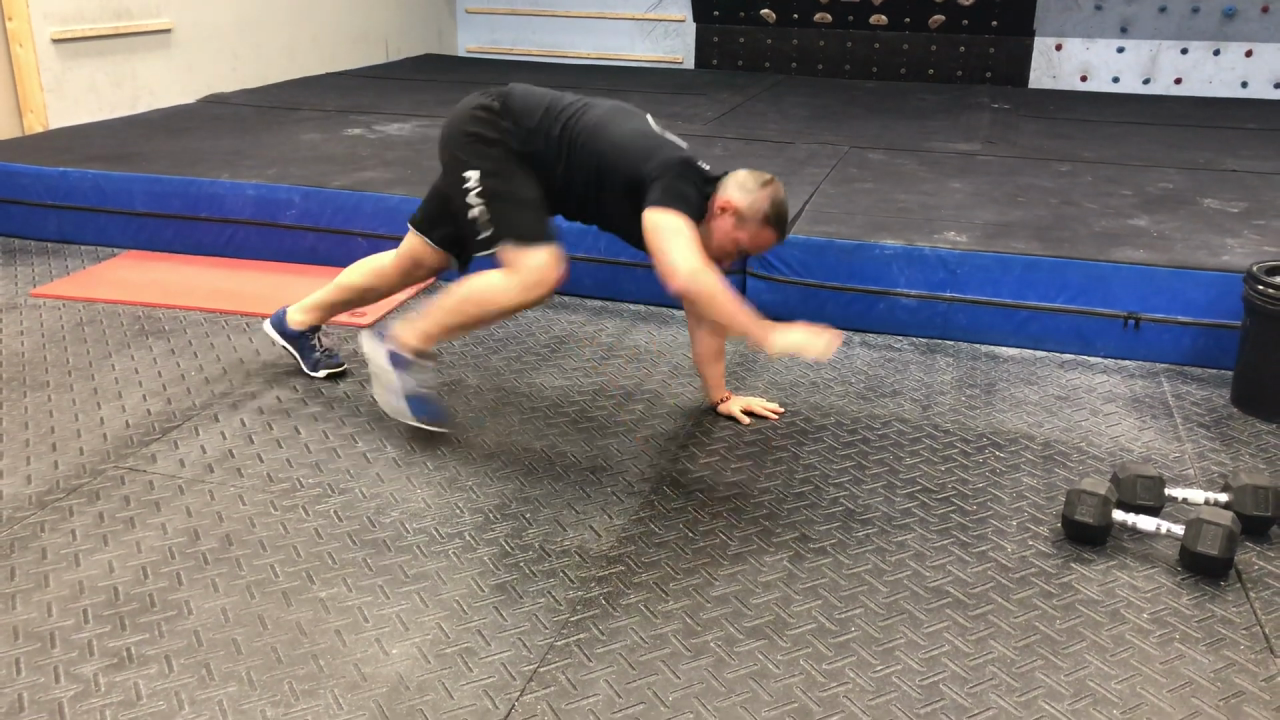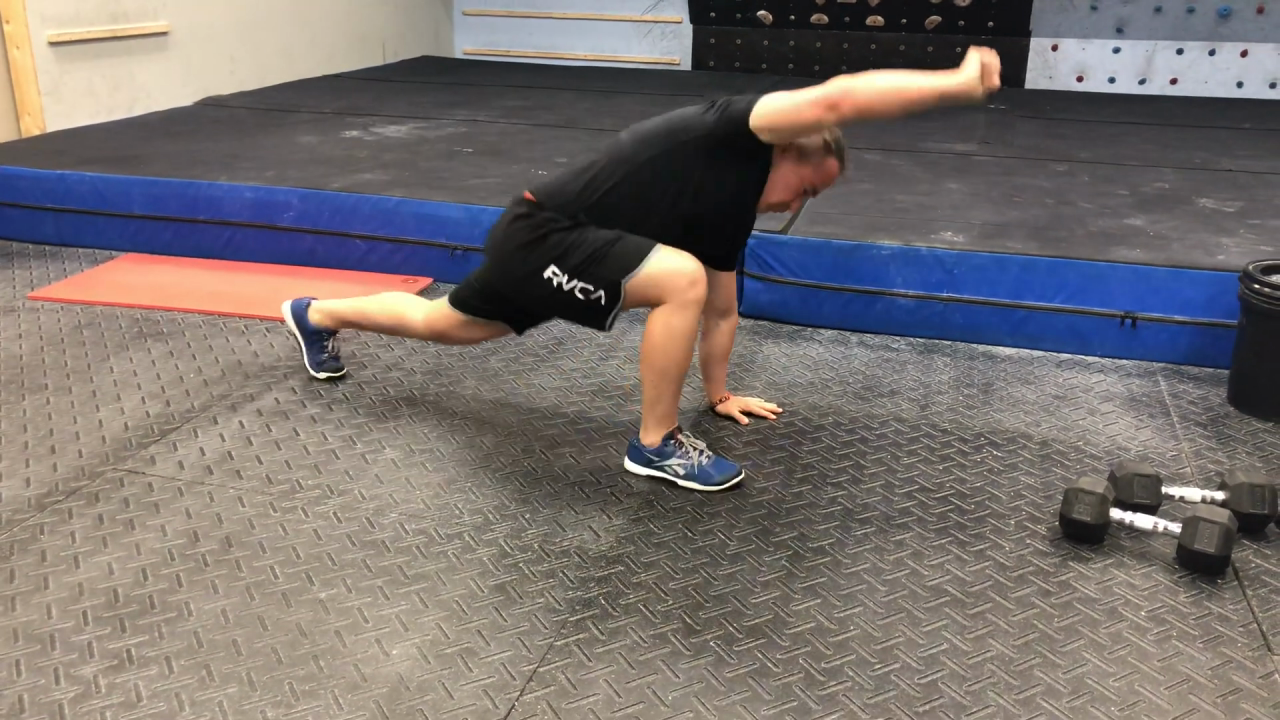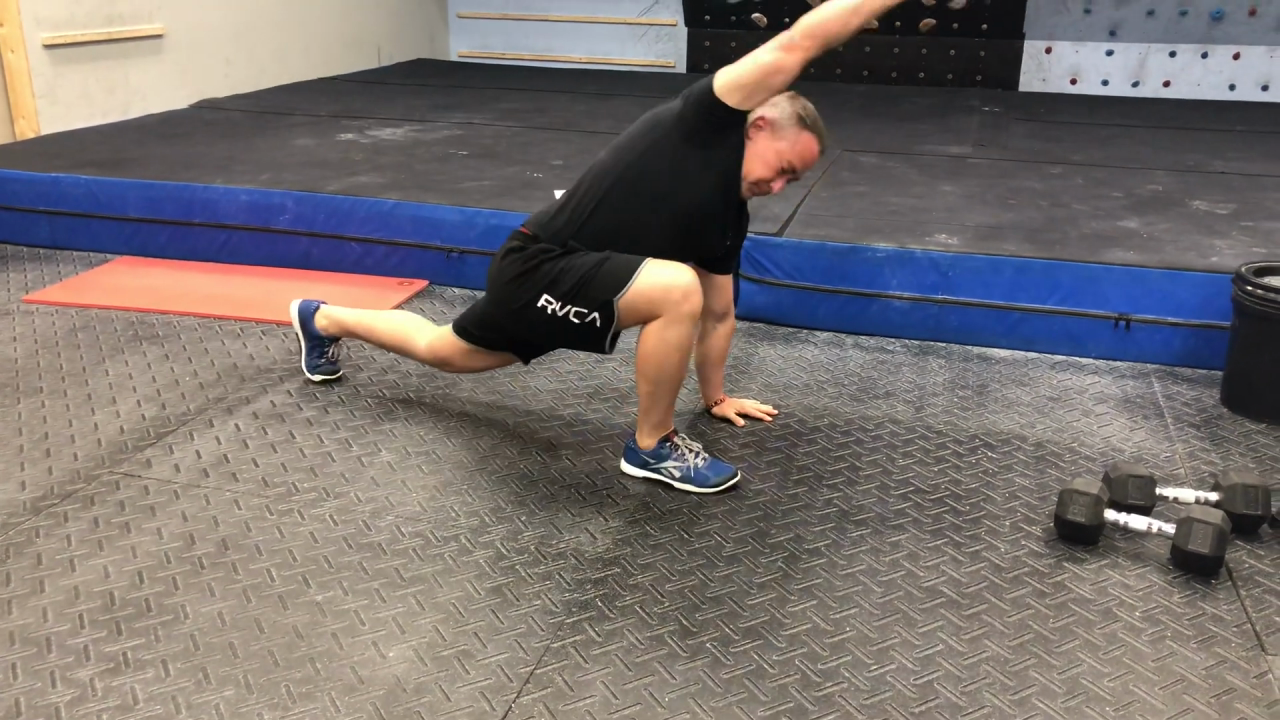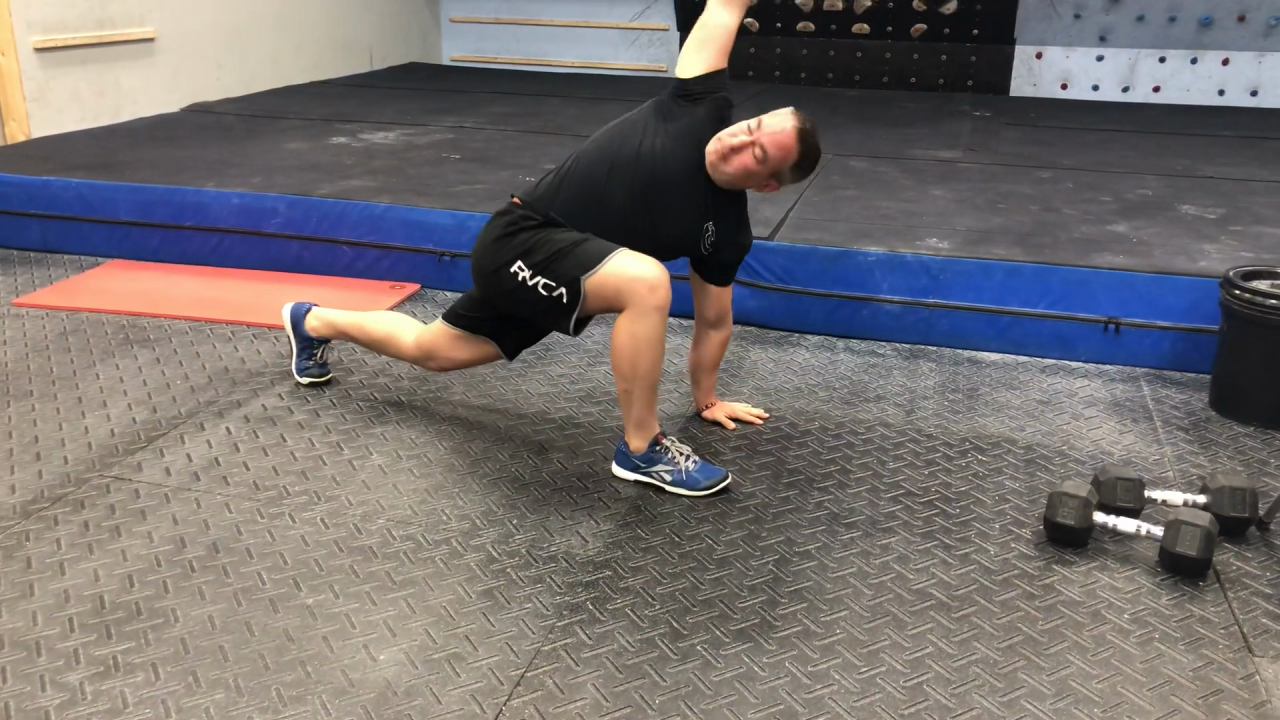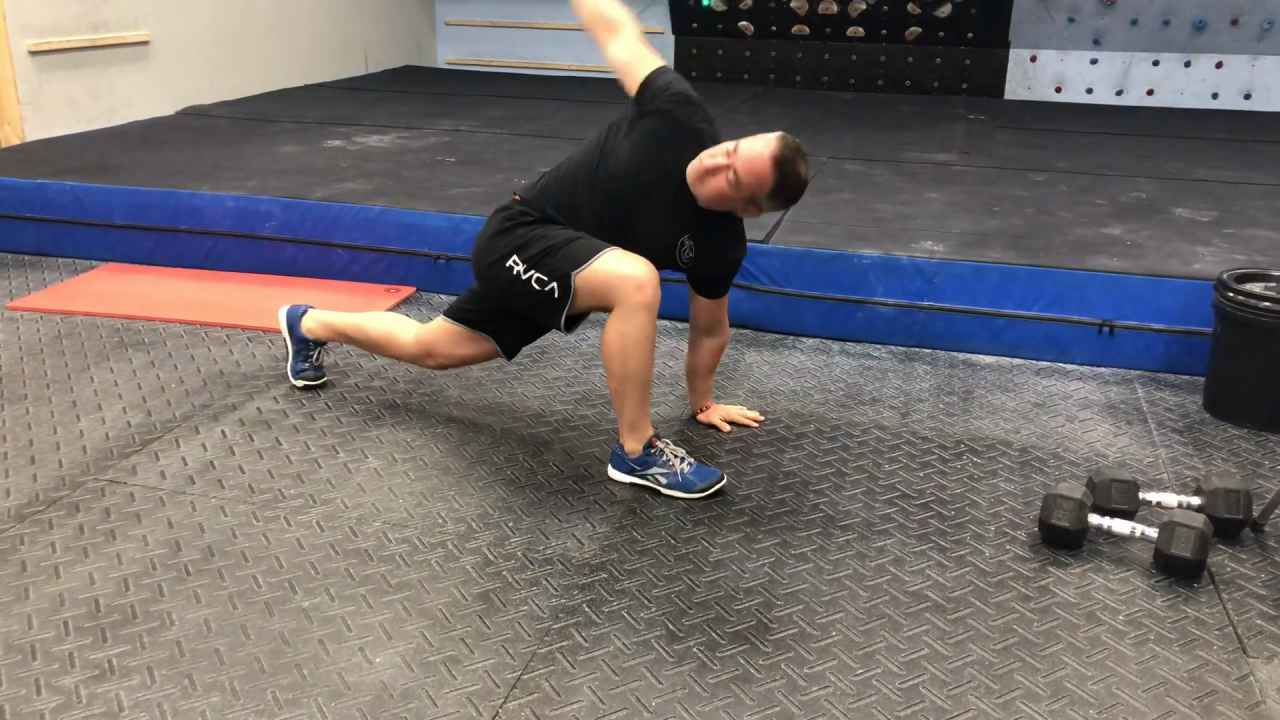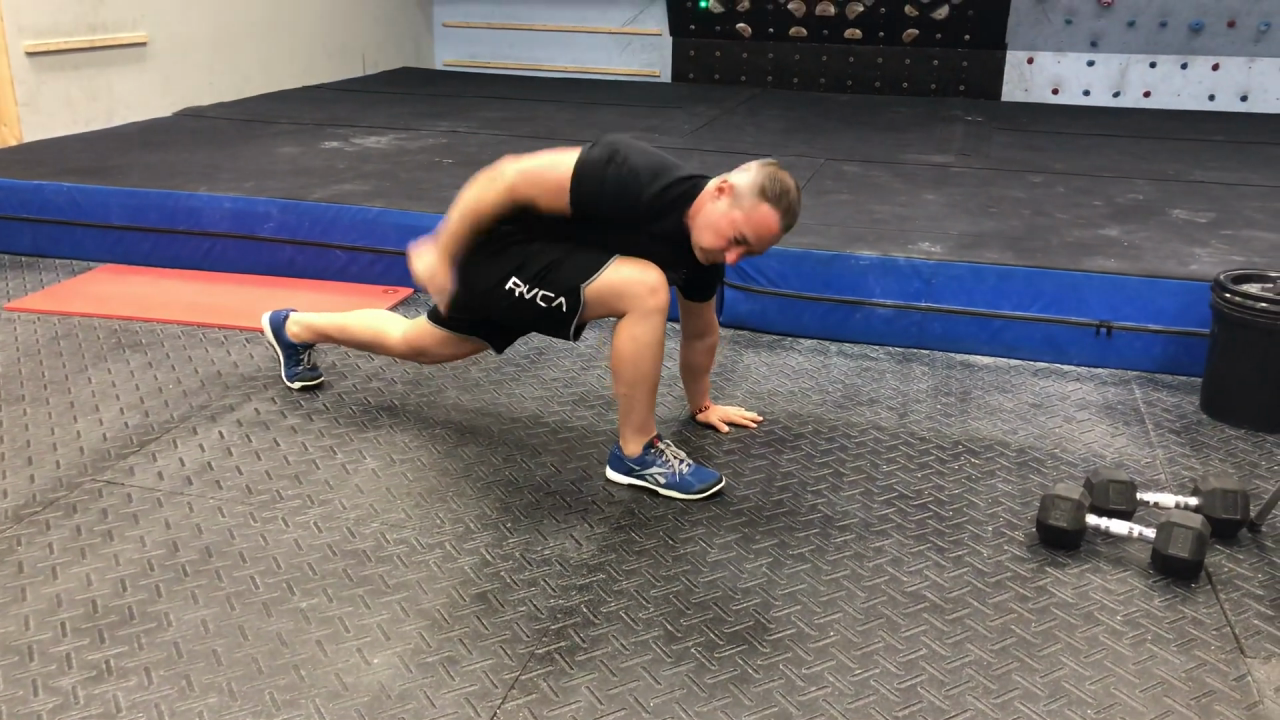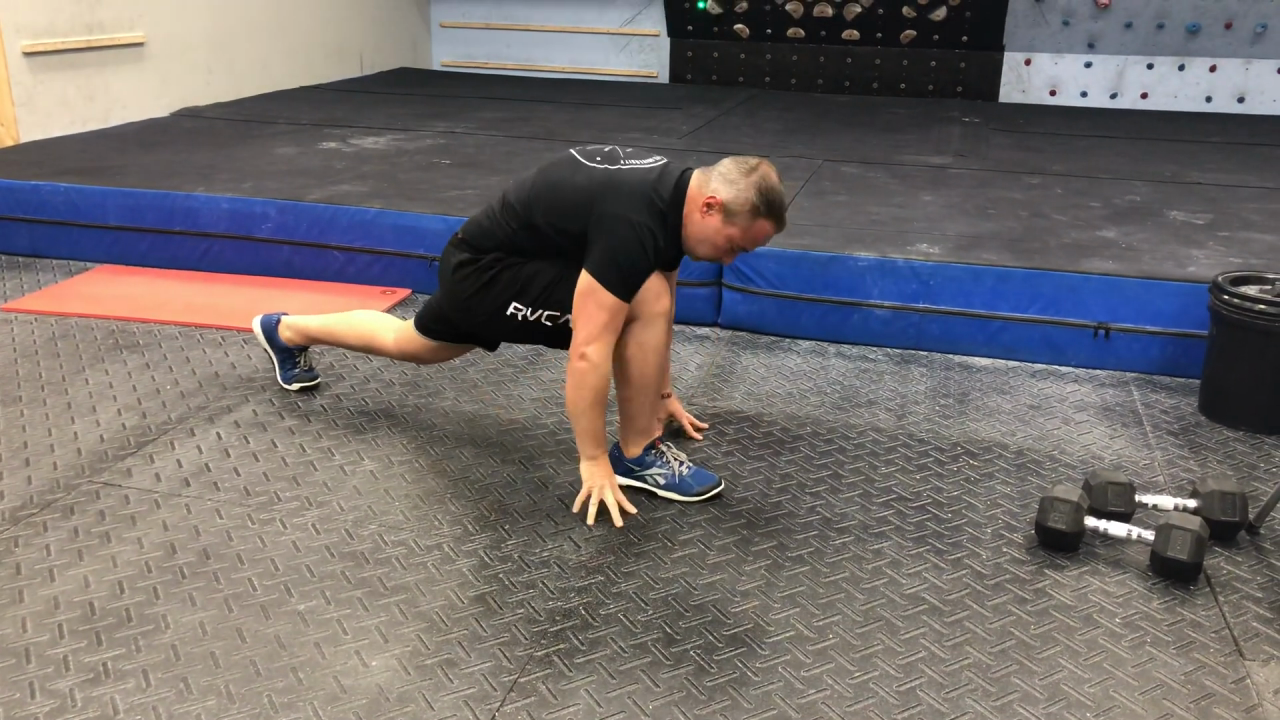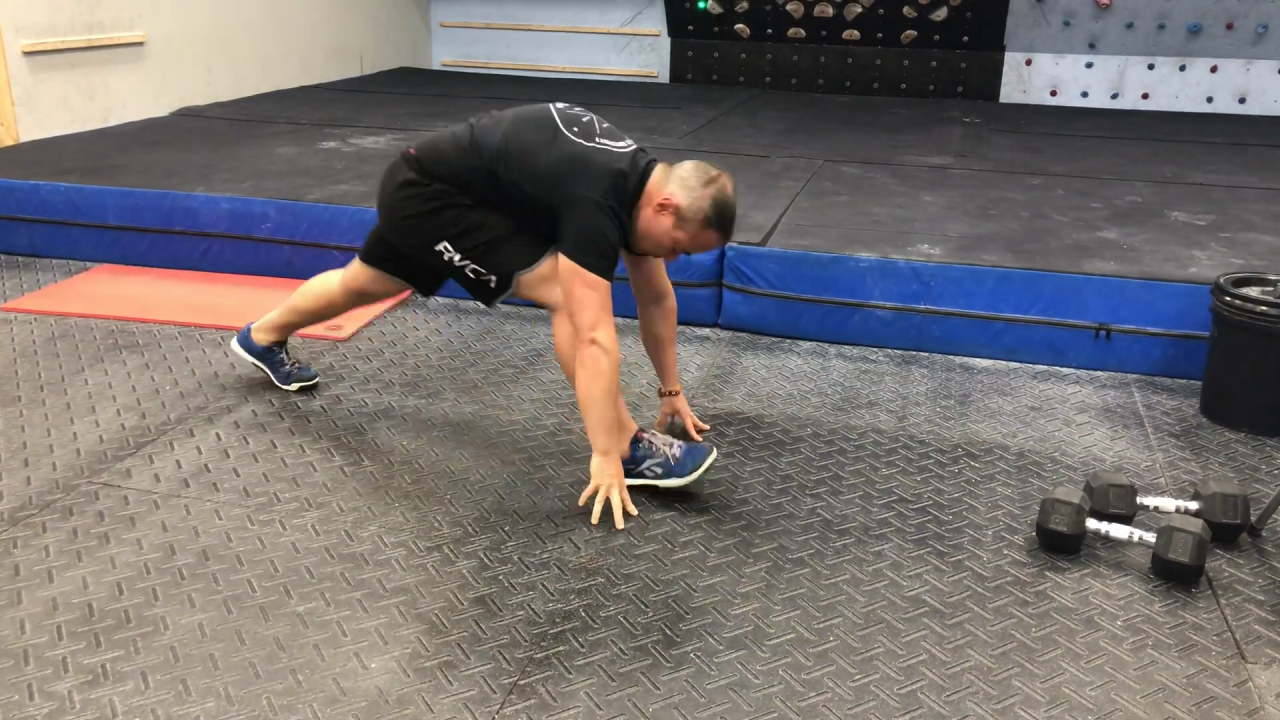
dt=0.4s
person 1, frame 1
left shoulder: (714, 201)
right shoulder: (675, 186)
left elbow: (705, 298)
right elbow: (688, 281)
left wrist: (719, 393)
right wrist: (770, 334)
left hip: (509, 146)
right hip: (489, 131)
left knee: (418, 258)
right knee: (538, 271)
left ankle: (298, 322)
right ankle: (404, 346)
person 1, frame 2
left shoulder: (732, 210)
right shoulder: (733, 136)
left elbow: (721, 311)
right elbow: (832, 100)
left wrist: (720, 394)
right wrist: (956, 83)
left hip: (542, 245)
right hip: (539, 236)
left knee: (445, 323)
right knee: (681, 279)
left ankle: (316, 316)
right ankle: (655, 443)
person 1, frame 3
left shoulder: (728, 217)
right shoulder: (702, 125)
left elbow: (719, 313)
left wrist: (715, 395)
left hip: (550, 281)
right hip: (536, 271)
left knee: (444, 351)
right knee: (674, 288)
left ankle: (321, 320)
right ankle: (650, 447)
person 1, frame 4
left shoulder: (727, 229)
right shoulder: (699, 108)
left elbow: (713, 320)
left wrist: (706, 398)
left hip: (544, 269)
right hip: (518, 239)
left knee: (429, 350)
right knee: (647, 283)
left ankle: (312, 322)
right ankle: (641, 449)
person 1, frame 5
left shoulder: (721, 245)
right shoulder: (679, 120)
left elbow: (709, 328)
left wrist: (702, 402)
left hip: (560, 266)
right hip: (516, 237)
left knee: (426, 349)
right knee: (636, 281)
left ankle: (309, 325)
right ankle: (637, 452)
person 1, frame 6
left shoulder: (708, 256)
right shoulder: (639, 181)
left elbow: (700, 331)
right elbow: (512, 178)
left wrist: (701, 402)
right wrist: (442, 250)
left hip: (529, 266)
right hip: (499, 252)
left knee: (414, 341)
right knee: (645, 289)
left ankle: (295, 329)
right ankle: (636, 451)
person 1, frame 7
left shoulder: (673, 196)
right shoulder: (636, 220)
right elbow: (588, 349)
left wrist: (662, 393)
right wrist: (593, 460)
left hip: (484, 262)
right hip: (482, 274)
left knee: (412, 343)
right knee: (648, 299)
left ankle: (286, 331)
right ankle: (636, 454)
person 1, frame 8
left shoulder: (640, 182)
right shoulder: (598, 202)
left elbow: (655, 298)
right elbow: (594, 338)
left wrist: (671, 390)
right wrist: (604, 457)
left hip: (424, 185)
right hip: (427, 193)
left knee: (359, 283)
right knee: (566, 293)
left ankle: (262, 337)
right ankle: (627, 448)
